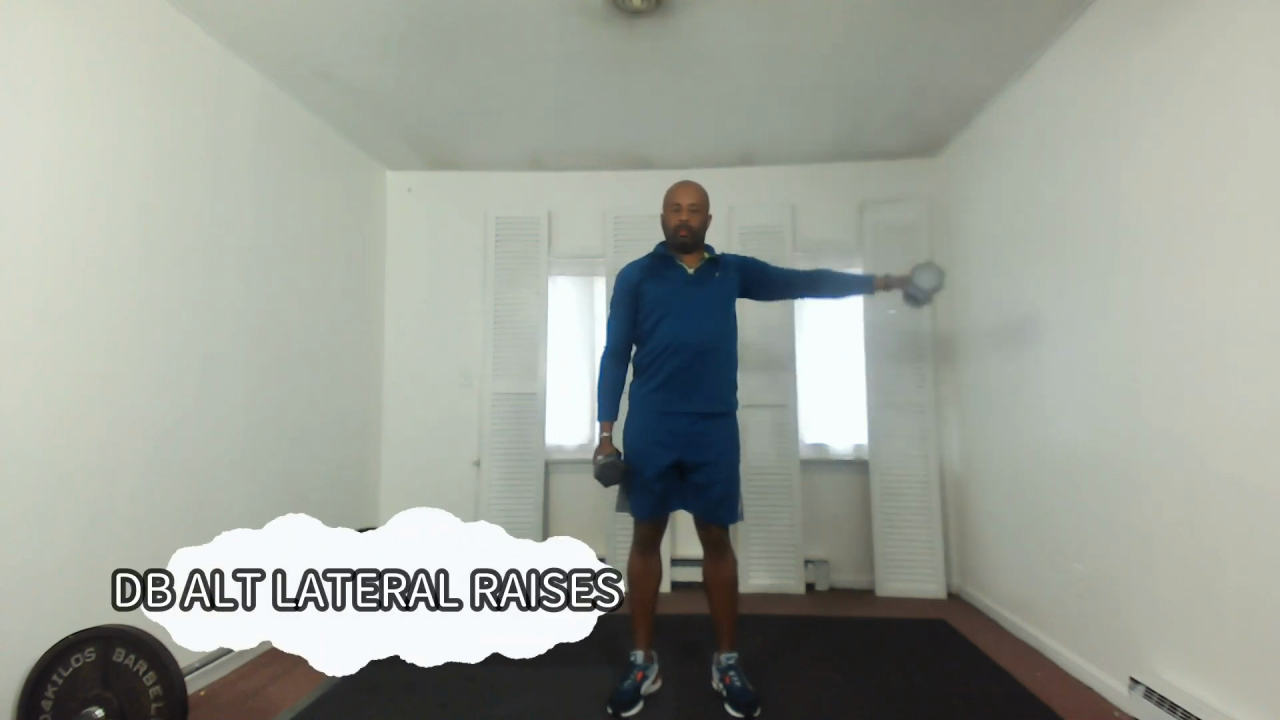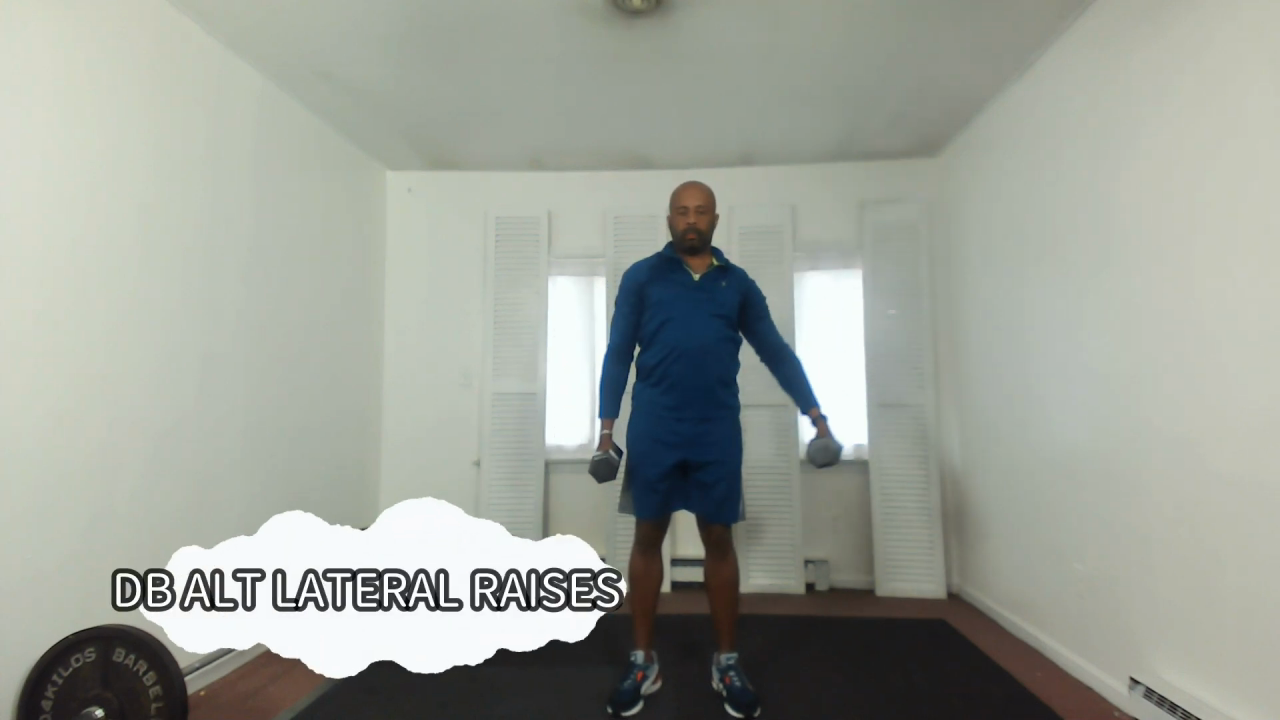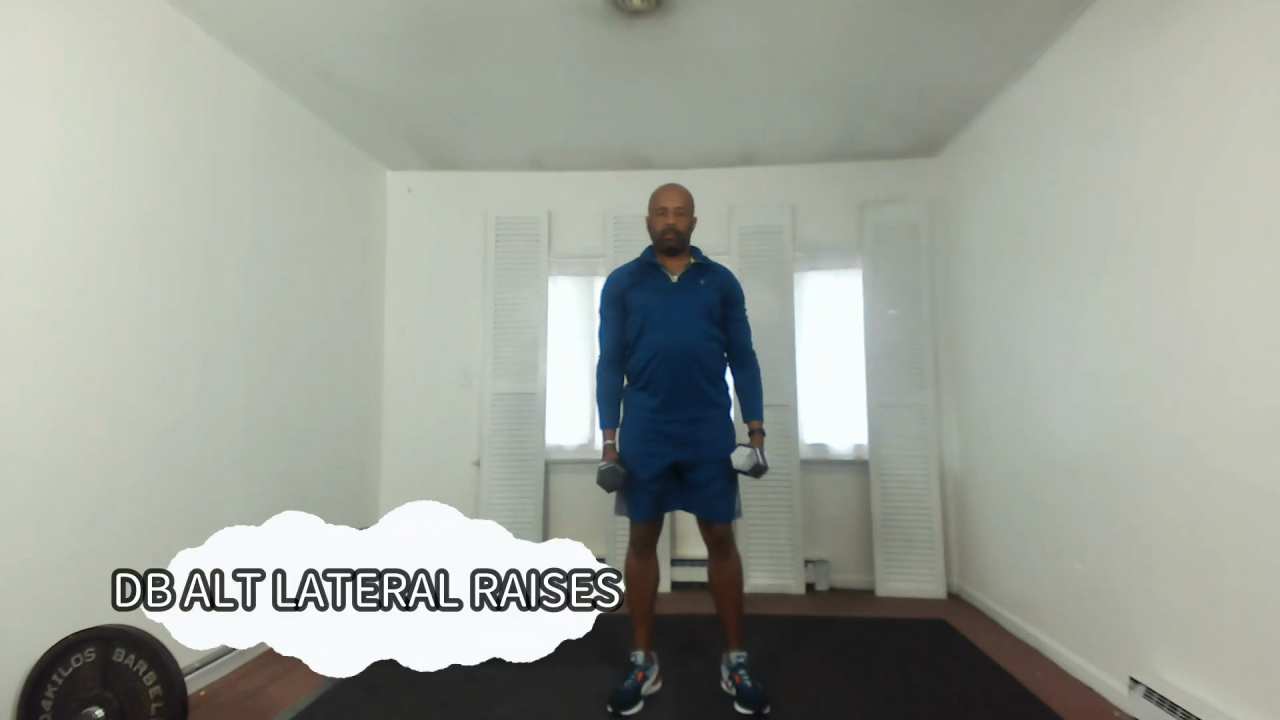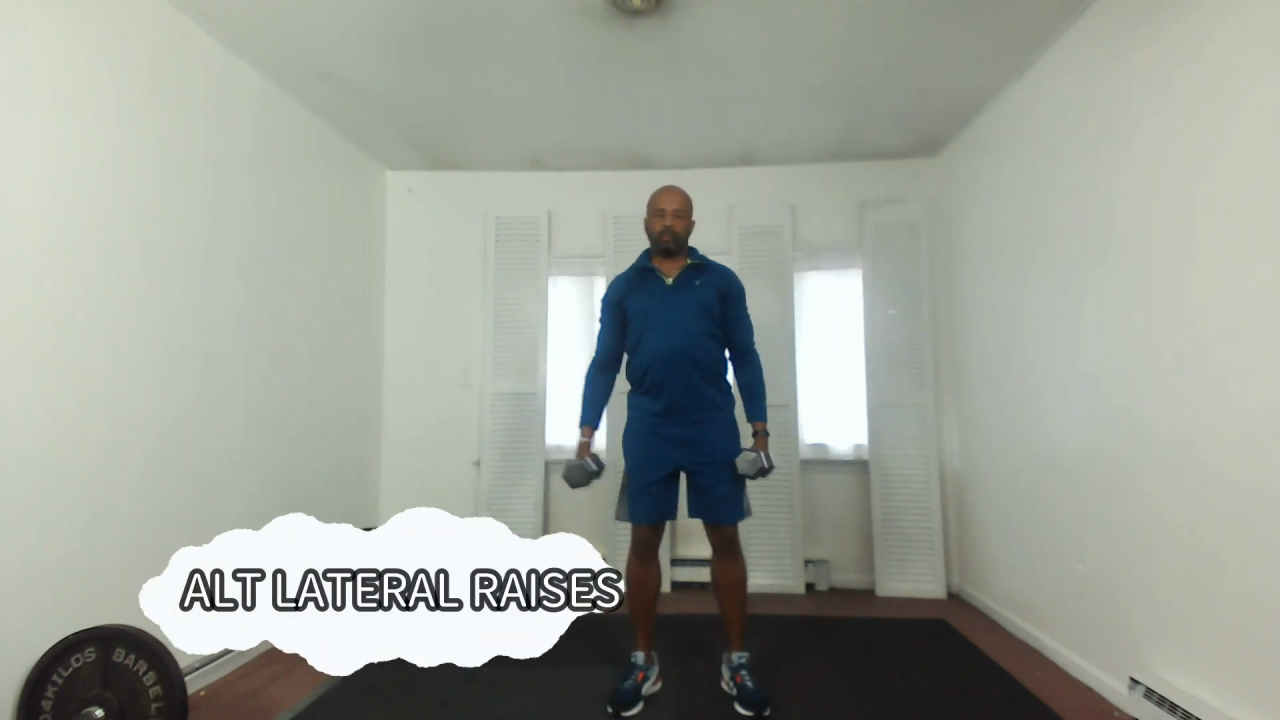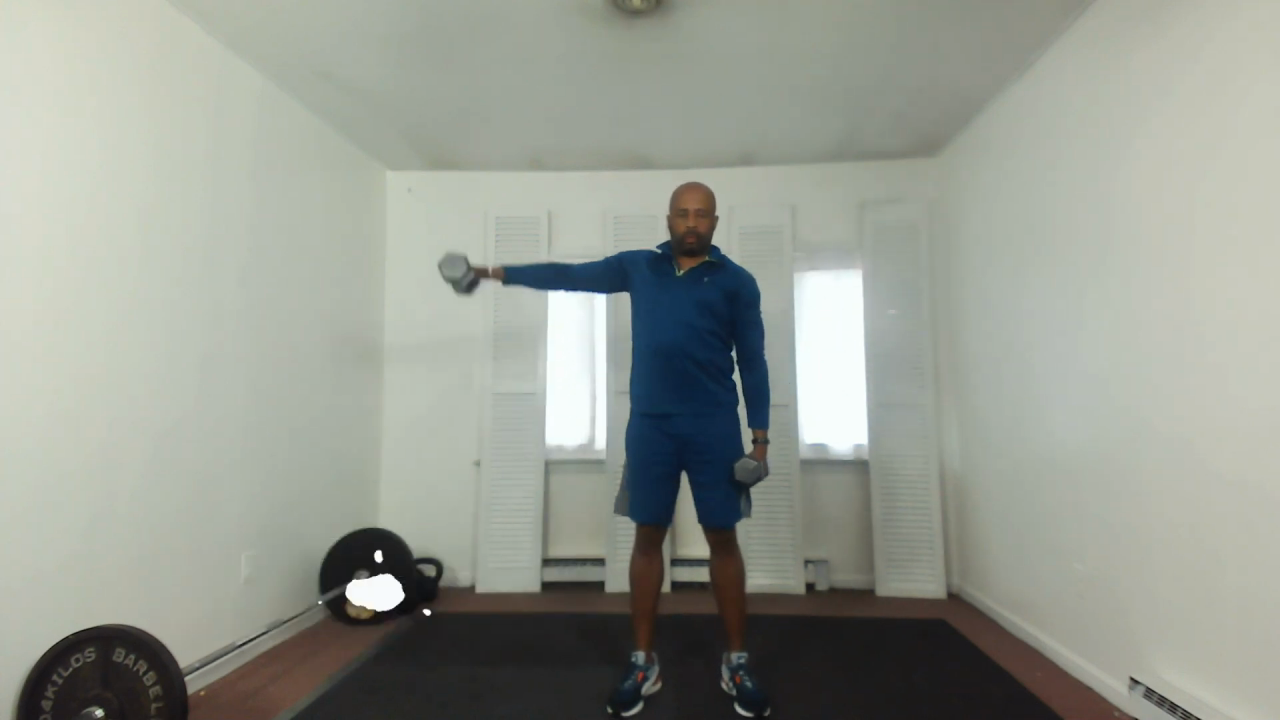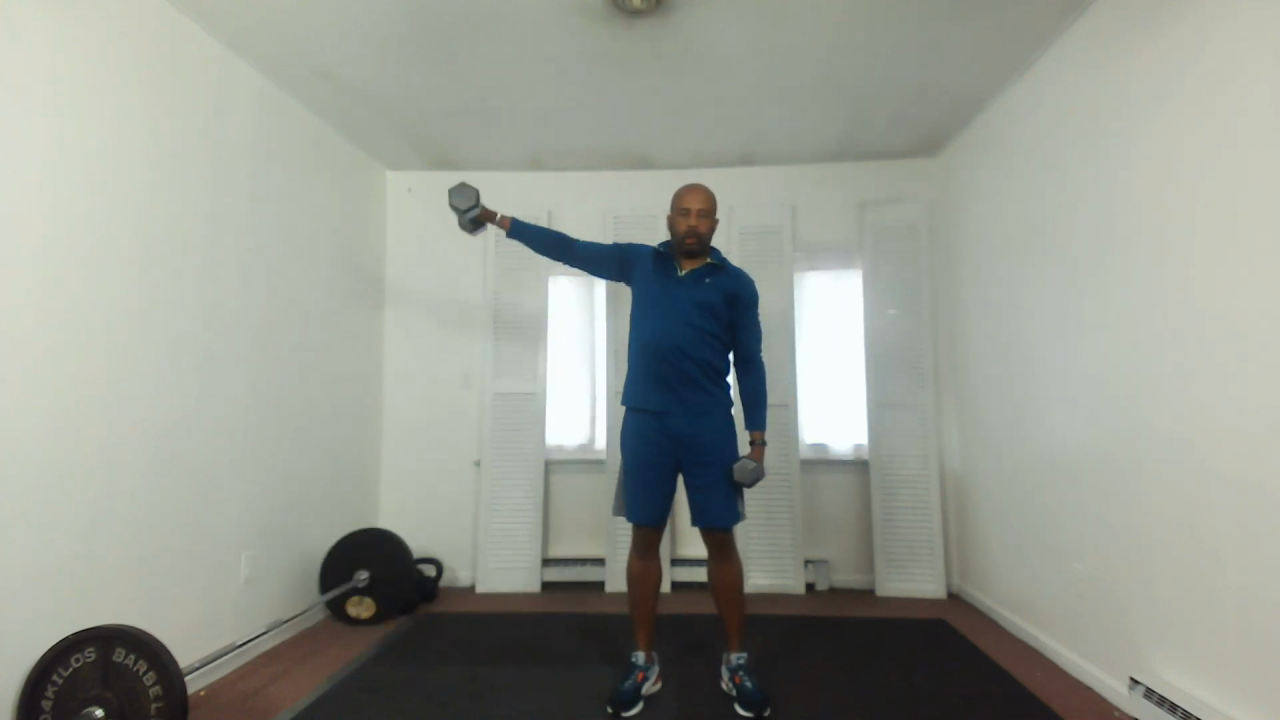
dt=0.5s
person 1, frame 1
left shoulder: (733, 271)
right shoulder: (636, 276)
left elbow: (804, 282)
right elbow: (616, 354)
left wrist: (878, 283)
right wrist: (606, 429)
left hip: (715, 428)
right hip: (650, 428)
left knee: (717, 540)
right knee: (646, 538)
left ankle: (727, 663)
right ankle: (642, 662)
person 1, frame 2
left shoulder: (737, 282)
right shoulder: (641, 277)
left elbow: (775, 351)
right elbow: (618, 353)
left wrist: (814, 411)
right wrist: (606, 426)
left hip: (718, 431)
right hip: (654, 429)
left knee: (719, 541)
right knee: (648, 538)
left ankle: (727, 663)
right ankle: (643, 661)
person 1, frame 3
left shoulder: (722, 282)
right shoulder: (622, 283)
left elbow: (742, 357)
right elbow: (610, 362)
left wrist: (755, 426)
right wrist: (610, 434)
left hip: (710, 430)
right hip: (644, 431)
left knee: (720, 539)
right knee: (642, 539)
left ankle: (735, 662)
right ankle: (643, 662)
person 1, frame 4
left shoulder: (722, 281)
right shoulder: (622, 288)
left elbow: (744, 357)
right elbow: (605, 364)
left wrist: (759, 427)
right wrist: (588, 432)
left hip: (713, 430)
right hip: (648, 431)
left knee: (725, 540)
right knee: (643, 542)
left ankle: (736, 663)
right ankle: (643, 663)
person 1, frame 5
left shoulder: (737, 281)
right shoulder: (637, 267)
left elbow: (752, 361)
right elbow: (569, 275)
left wrist: (760, 434)
right wrist: (499, 272)
left hip: (715, 426)
right hip: (650, 424)
left knee: (722, 538)
right knee: (648, 538)
left ankle: (736, 663)
right ankle: (643, 663)
person 1, frame 6
left shoulder: (736, 283)
right shoulder: (639, 263)
left elbow: (749, 364)
right elbow: (570, 249)
left wrist: (757, 436)
right wrist: (503, 222)
left hip: (710, 427)
right hip: (646, 424)
left knee: (720, 540)
right knee: (644, 539)
left ankle: (736, 663)
right ankle: (642, 663)
